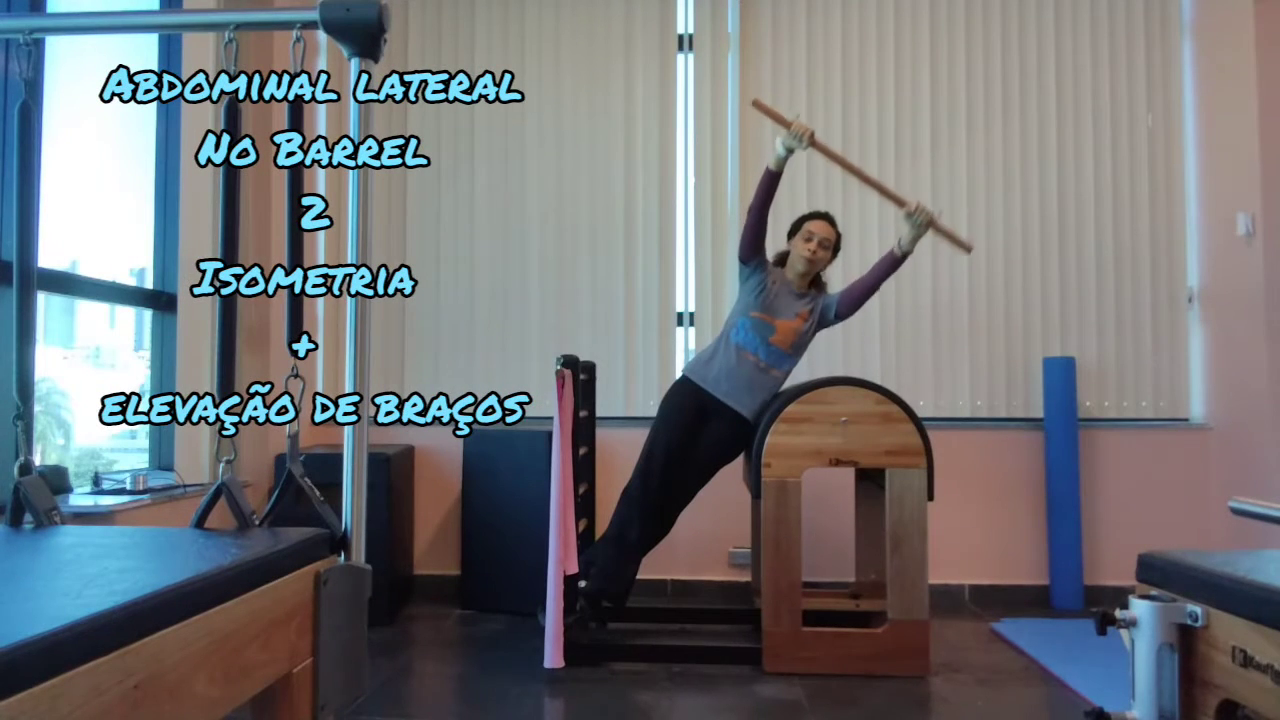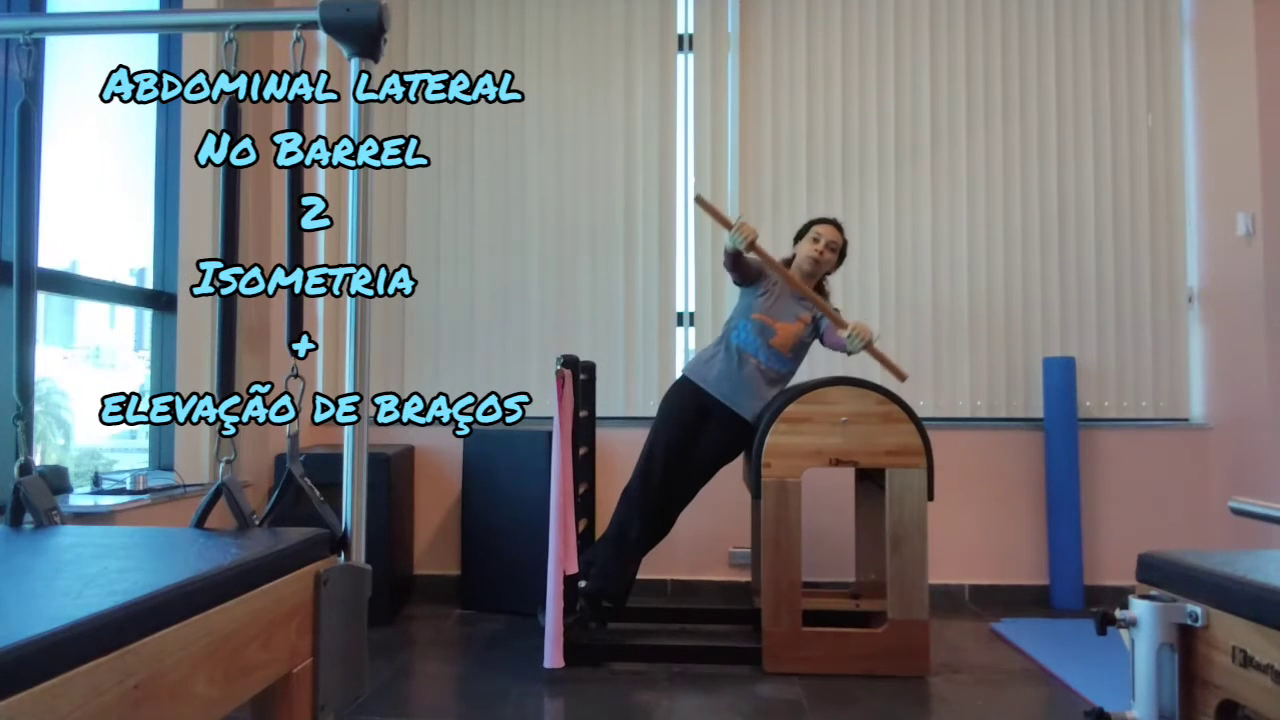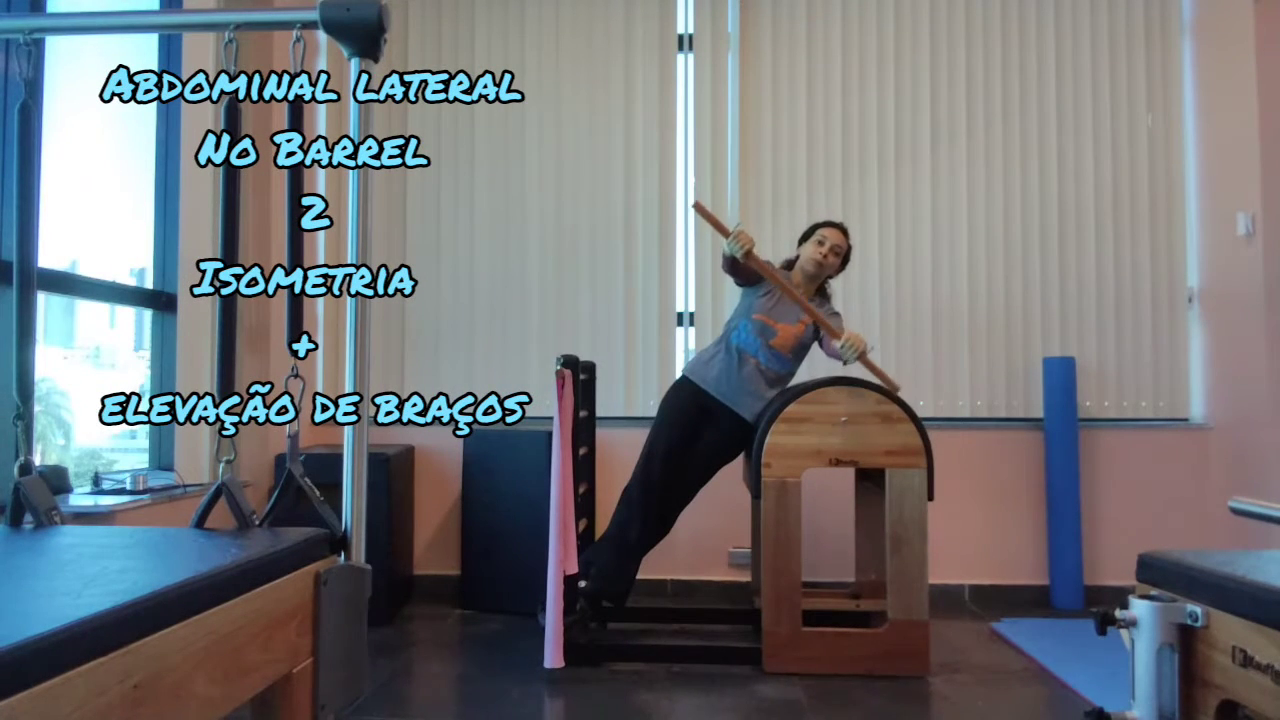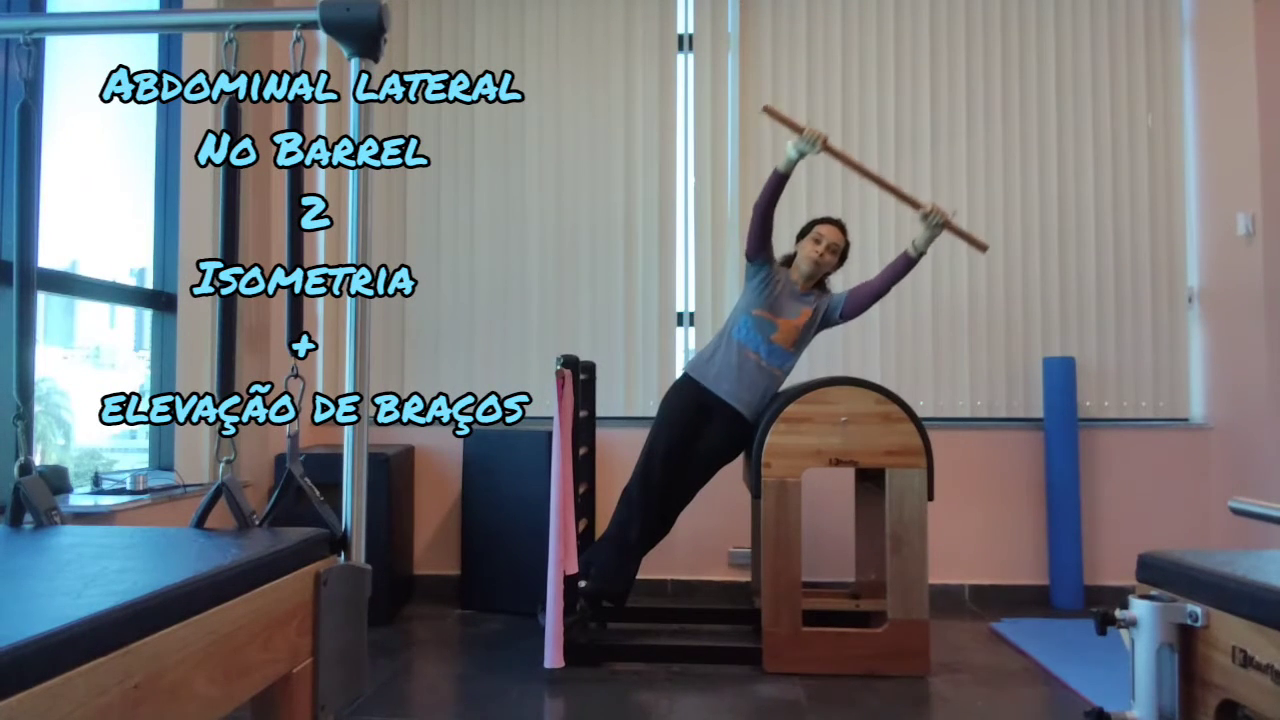
dt=0.5s
person 1, frame 1
left shoulder: (820, 306)
right shoulder: (759, 272)
left elbow: (863, 289)
right elbow: (755, 217)
left wrist: (904, 248)
right wrist: (782, 156)
left hip: (740, 415)
right hip: (697, 386)
left knee: (669, 500)
right knee: (648, 484)
left ankle: (599, 589)
right ankle: (592, 578)
person 1, frame 2
left shoulder: (820, 313)
right shoulder: (761, 278)
left elbow: (834, 337)
right elbow: (733, 266)
left wrist: (852, 340)
right wrist: (736, 244)
left hip: (741, 416)
right hip: (698, 386)
left knee: (671, 499)
right knee: (647, 484)
left ankle: (599, 589)
right ankle: (591, 580)
person 1, frame 3
left shoulder: (824, 314)
right shoulder: (764, 279)
left elbow: (833, 344)
right elbow: (733, 267)
left wrist: (850, 349)
right wrist: (732, 249)
left hip: (742, 417)
right hip: (698, 386)
left knee: (671, 499)
right knee: (647, 485)
left ankle: (599, 588)
right ankle: (590, 580)
person 1, frame 4
left shoulder: (823, 307)
right shoulder: (764, 273)
left elbow: (878, 287)
right elbow: (761, 213)
left wrist: (921, 243)
right wrist: (793, 157)
left hip: (739, 415)
right hip: (698, 385)
left knee: (670, 499)
right knee: (649, 482)
left ankle: (601, 587)
right ankle: (591, 578)
